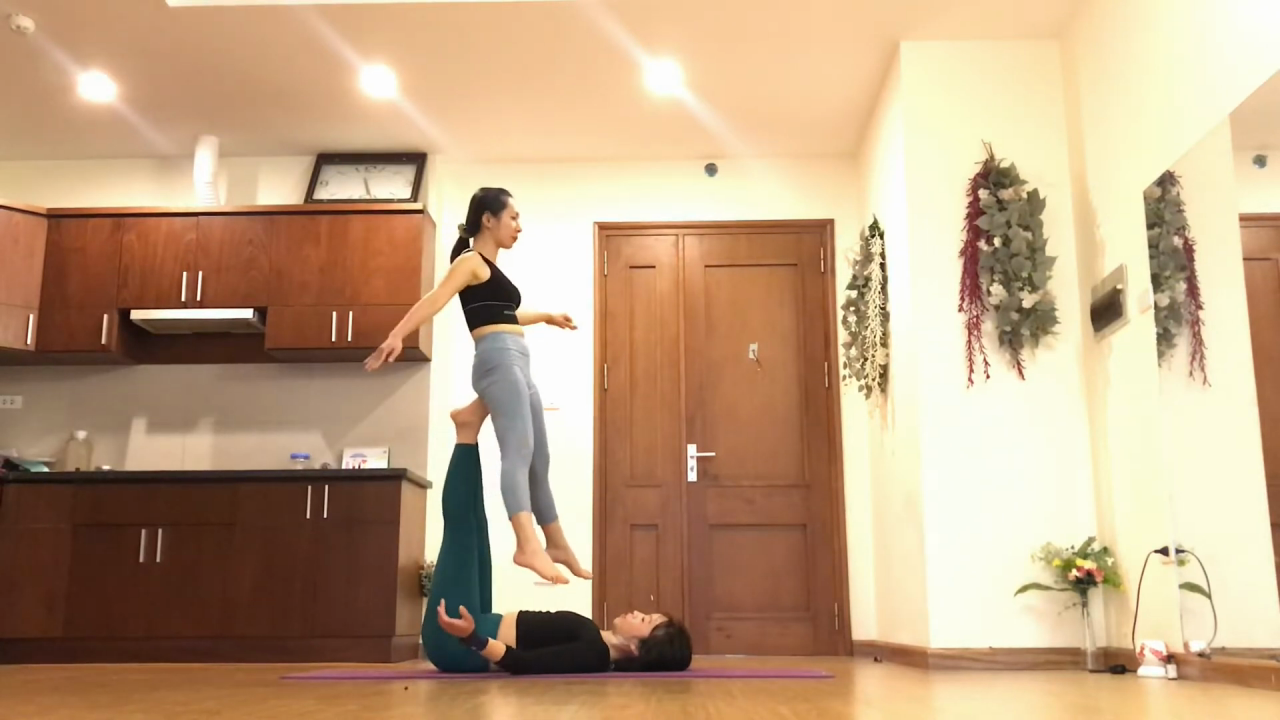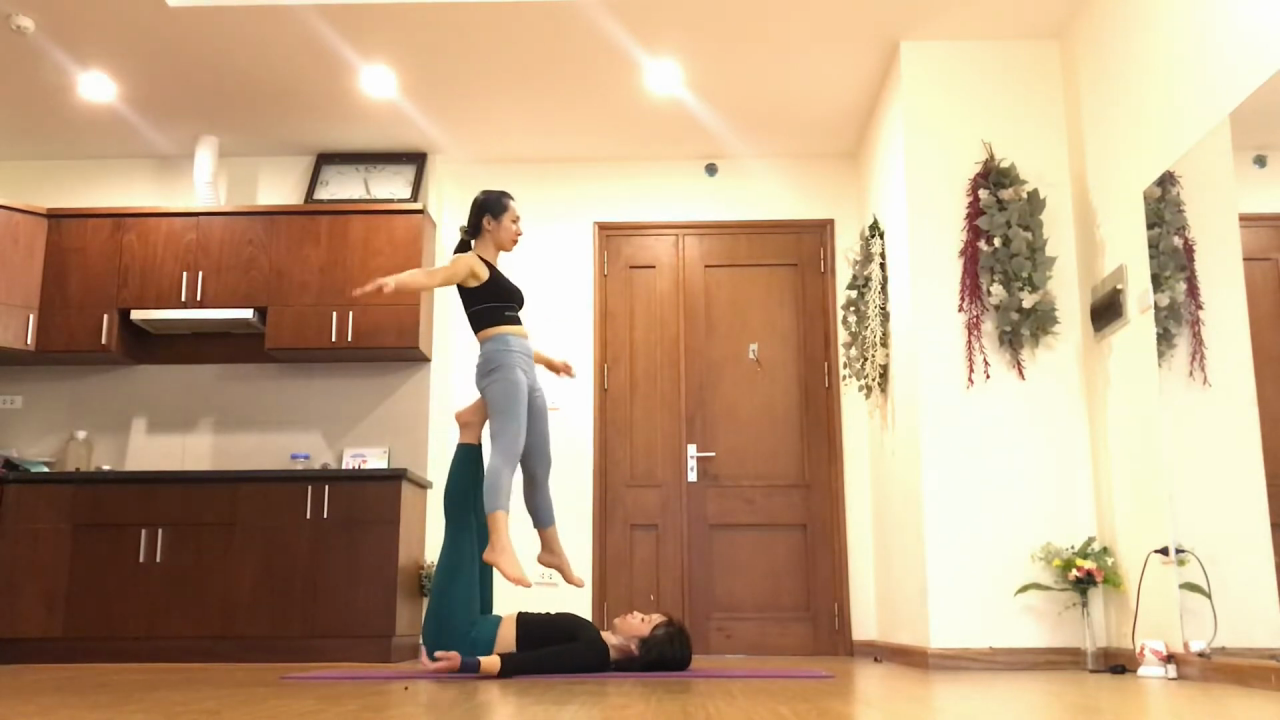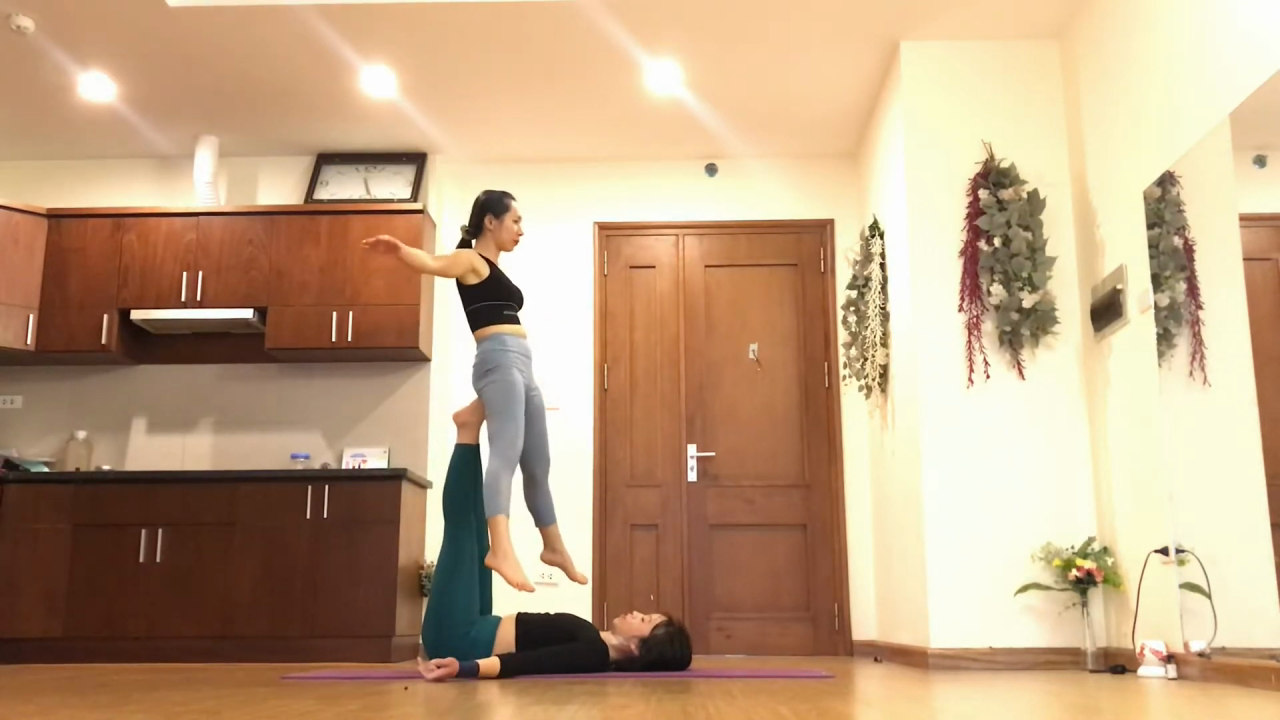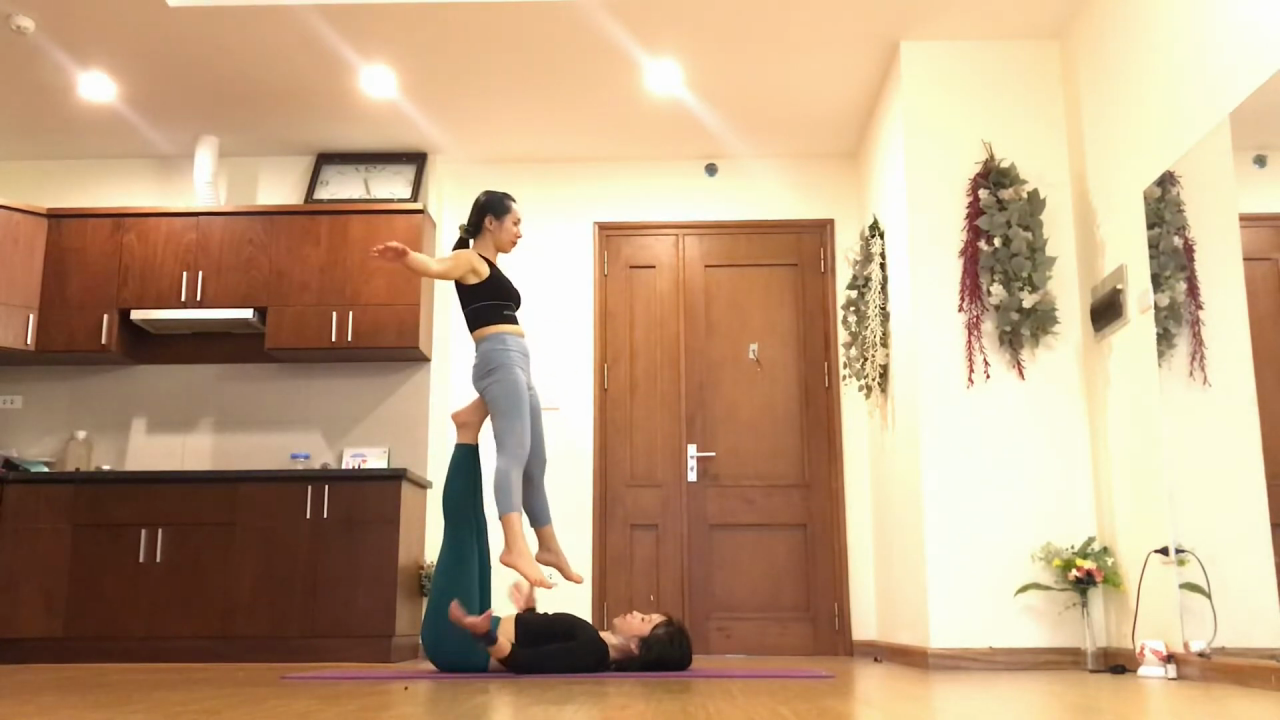
dt=0.4s
person 1, frame 1
left shoulder: (491, 269)
right shoulder: (470, 262)
right elbow: (434, 300)
left wrist: (545, 316)
right wrist: (397, 335)
left hip: (516, 364)
right hip: (498, 361)
left knee: (538, 461)
right knee: (518, 451)
left ankle: (556, 543)
right ankle: (528, 546)
person 1, frame 2
left shoulder: (494, 273)
right shoulder: (470, 263)
right elbow: (428, 277)
left wrist: (546, 359)
right wrist: (391, 280)
left hip: (522, 367)
right hip: (502, 363)
left knee: (538, 466)
right knee: (508, 449)
left ankle: (551, 548)
right ankle: (499, 543)
person 1, frame 3
left shoulder: (494, 271)
right shoulder: (471, 261)
right elbow: (430, 262)
right wrist: (398, 249)
left hip: (520, 366)
right hip: (500, 361)
left knee: (537, 464)
right knee: (507, 450)
left ankle: (553, 546)
right ankle: (501, 547)
person 1, frame 4
left shoulder: (490, 270)
right shoulder: (470, 260)
right elbow: (433, 267)
left wrist: (487, 396)
right wrist: (405, 257)
left hip: (516, 365)
right hip: (500, 361)
left knee: (534, 462)
right knee: (515, 451)
left ankle: (548, 546)
right ankle: (515, 545)
person 2, frame 1
left shoulder: (594, 654)
right shoulder: (595, 642)
left elbow: (522, 663)
left wrist: (472, 638)
left hip: (454, 646)
right hip: (474, 632)
left knee: (461, 531)
left ankle: (467, 431)
person 2, frame 2
left shoulder: (594, 654)
right shoulder: (596, 643)
left elbow: (519, 664)
left wrist: (463, 663)
left hip: (457, 641)
right hip: (469, 638)
left knee: (461, 532)
left ankle: (471, 430)
person 2, frame 3
left shoulder: (594, 654)
right shoulder: (594, 644)
left elbow: (519, 664)
left wrist: (463, 668)
left hip: (457, 642)
right hip: (471, 638)
left knee: (461, 533)
left ankle: (468, 430)
person 2, frame 4
left shoulder: (592, 653)
right shoulder: (594, 644)
left elbow: (519, 661)
left wrist: (484, 634)
right wrist: (527, 607)
left hip: (456, 644)
right hip: (464, 643)
left knee: (461, 534)
left ankle: (468, 431)
right ankle: (469, 430)
